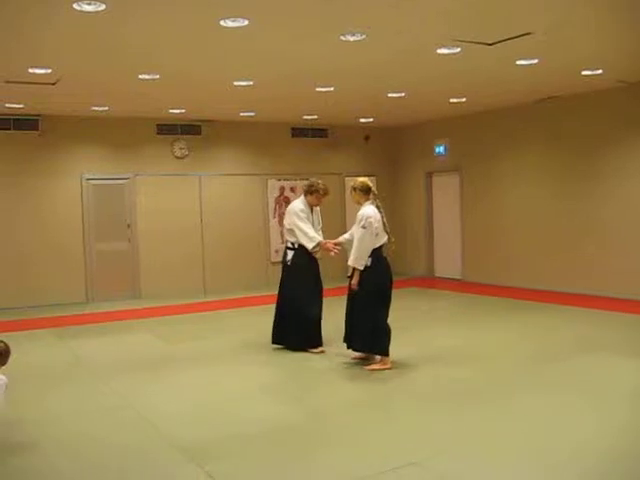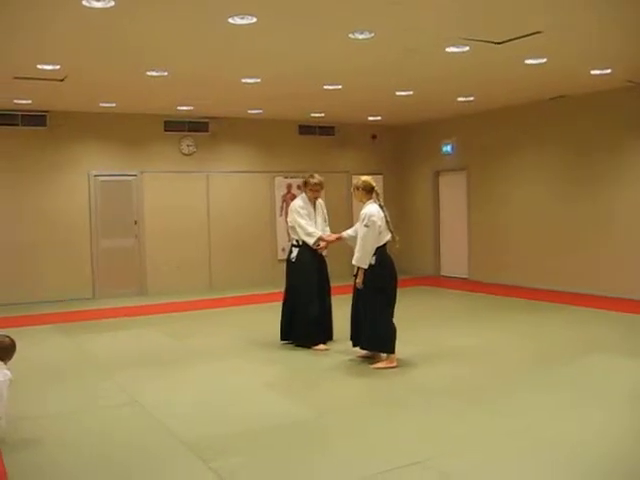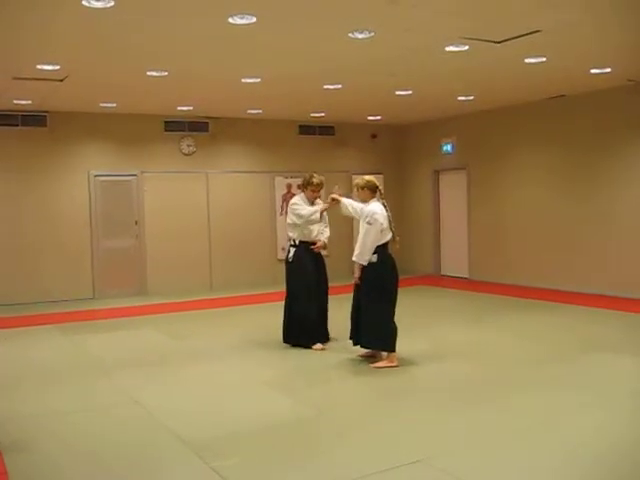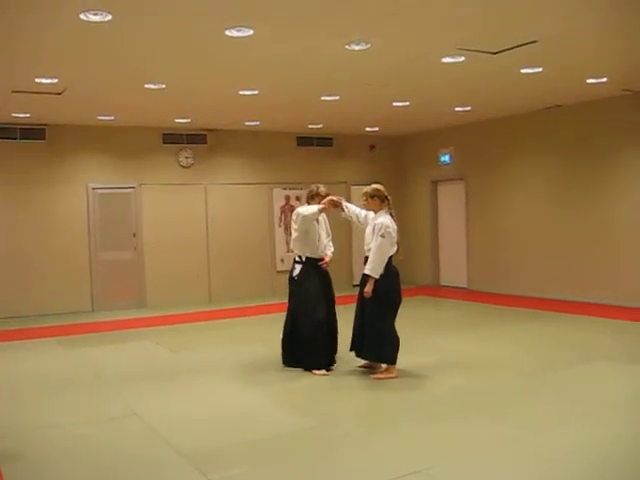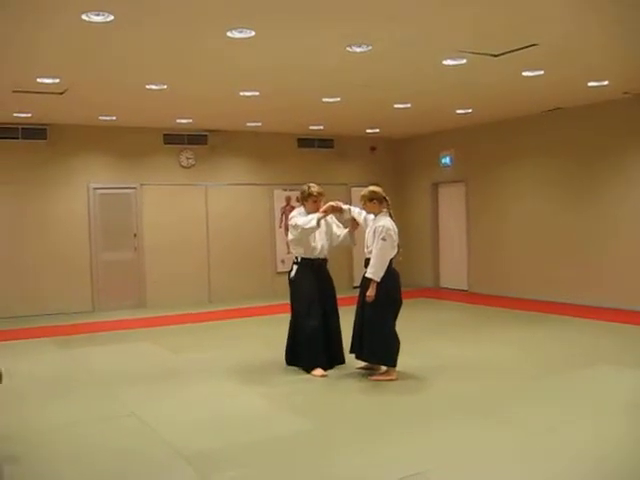
dt=1s
person 1, frame 1
left shoulder: (366, 213)
right shoulder: (374, 210)
left elbow: (362, 246)
right elbow: (355, 235)
left wrist: (356, 274)
right wrist: (335, 242)
left hip: (371, 268)
right hip: (376, 265)
left knee: (374, 312)
right knee: (364, 310)
left ankle: (384, 359)
right ankle: (369, 351)
person 1, frame 2
left shoulder: (370, 212)
right shoulder: (373, 209)
left elbow: (366, 245)
right elbow: (358, 231)
left wrist: (361, 273)
right wrist: (337, 237)
left hip: (377, 266)
right hip: (377, 264)
left knee: (379, 310)
right knee: (368, 307)
left ankle: (390, 357)
right ankle: (375, 349)
person 1, frame 3
left shoulder: (372, 211)
right shoulder: (374, 207)
left elbow: (366, 242)
right elbow: (358, 209)
left wrist: (358, 268)
right wrist: (340, 200)
left hip: (378, 264)
right hip: (378, 262)
left knee: (380, 309)
right knee: (368, 306)
left ankle: (391, 356)
right ankle: (377, 349)
person 1, frame 4
left shoulder: (383, 223)
right shoulder: (374, 217)
left elbow: (378, 255)
right elbow: (356, 214)
left wrist: (370, 282)
right wrist: (340, 203)
left hip: (383, 277)
right hip: (376, 274)
left knee: (382, 321)
right knee: (369, 318)
left ankle: (390, 368)
right ankle: (375, 360)
person 1, frame 5
left shoulder: (384, 226)
right shoulder: (374, 220)
left elbow: (380, 258)
right elbow: (358, 214)
left wrist: (373, 286)
right wrist: (341, 208)
left hip: (383, 279)
right hip: (375, 275)
left knee: (383, 323)
right knee: (369, 319)
left ankle: (390, 370)
right ankle: (375, 362)
person 2, frame 1
left shoulder: (314, 209)
right shoulder: (296, 208)
right elbow: (305, 232)
left wrist: (322, 245)
right wrist: (323, 244)
left hip: (308, 255)
right hip: (296, 256)
left knee: (313, 296)
right knee: (302, 299)
left ankle: (295, 338)
right ankle: (308, 341)
person 2, frame 2
left shoulder: (320, 204)
right shoulder: (297, 206)
left elbow: (324, 227)
right elbow: (306, 229)
left wrist: (324, 242)
right wrist: (325, 238)
left hip: (316, 253)
right hip: (301, 254)
left knee: (321, 294)
right knee: (305, 296)
left ankle: (319, 334)
right ankle: (310, 338)
person 2, frame 3
left shoulder: (318, 203)
right shoulder: (296, 203)
left elbow: (324, 226)
right elbow: (306, 216)
left wrist: (323, 241)
right wrist: (325, 207)
left hip: (314, 252)
right hip: (299, 252)
left knee: (319, 293)
right knee: (303, 295)
left ankle: (317, 334)
right ankle: (307, 337)
person 2, frame 4
left shoulder: (322, 217)
right shoulder: (300, 214)
left elbow: (327, 240)
right elbow: (305, 214)
left wrist: (328, 255)
right wrist: (322, 207)
left hip: (319, 268)
right hip: (303, 270)
left knee: (327, 312)
right knee: (312, 315)
left ankle: (325, 354)
right ankle: (315, 362)
person 2, frame 5
left shoulder: (326, 217)
right shoulder: (296, 216)
left elbow: (338, 237)
right elbow: (303, 227)
left wrist: (351, 229)
right wrist: (322, 214)
left hip: (321, 268)
right hip: (303, 270)
left knee: (328, 314)
right knee: (308, 316)
left ankle: (328, 357)
right ankle: (313, 362)
